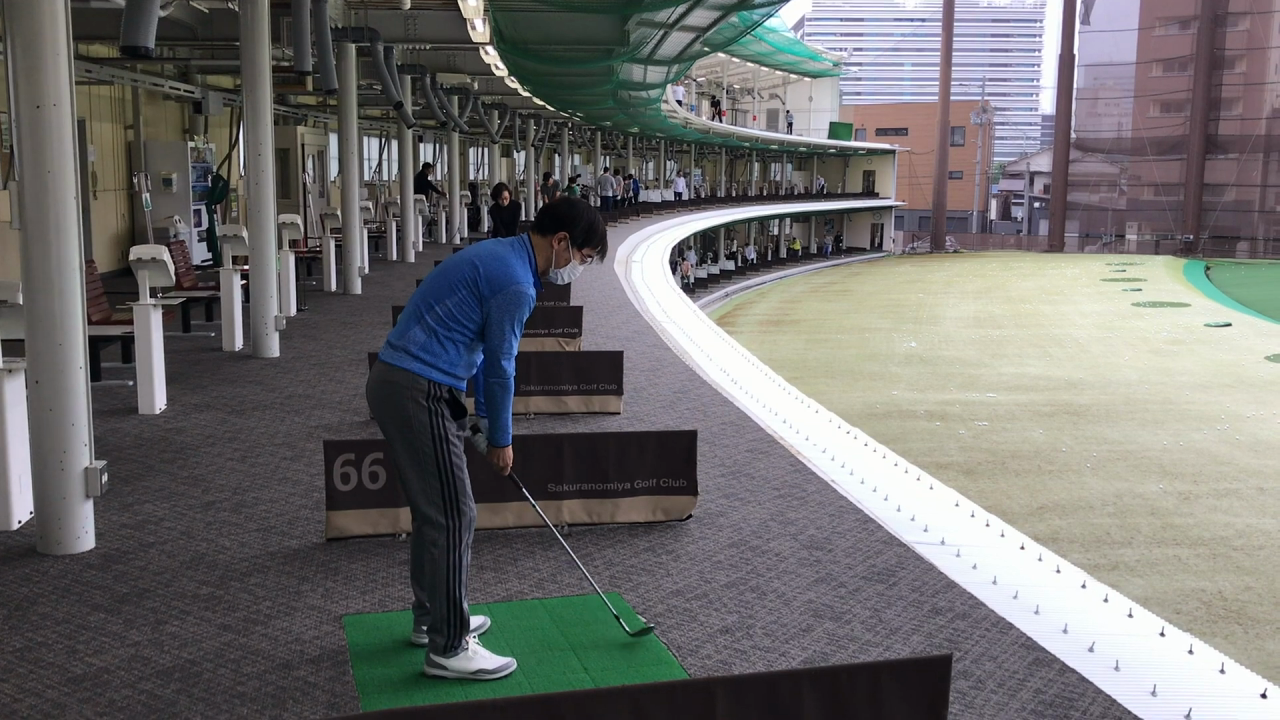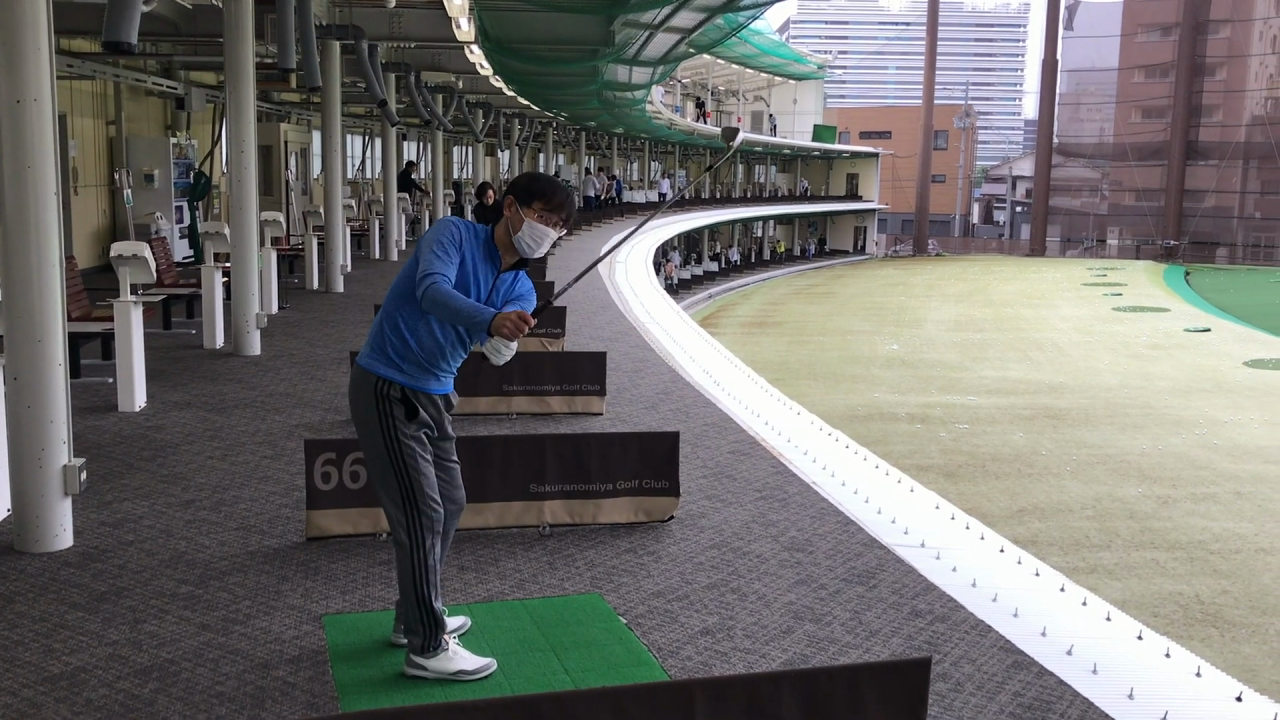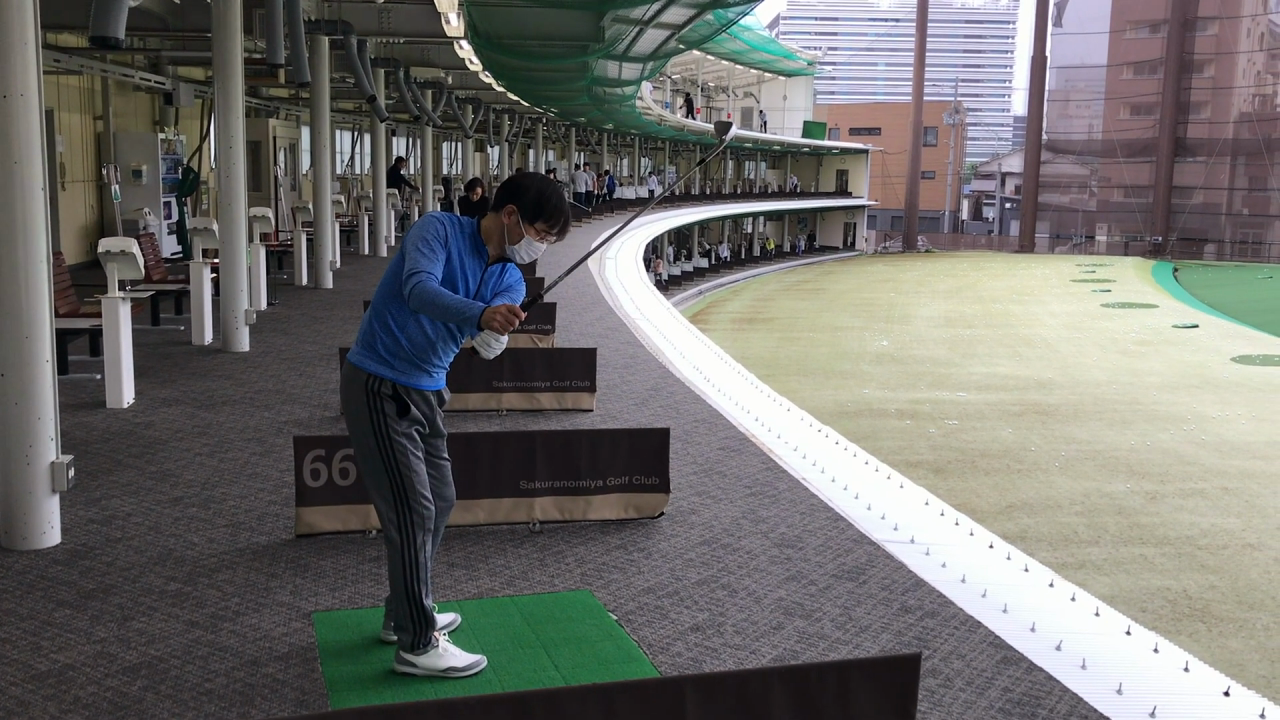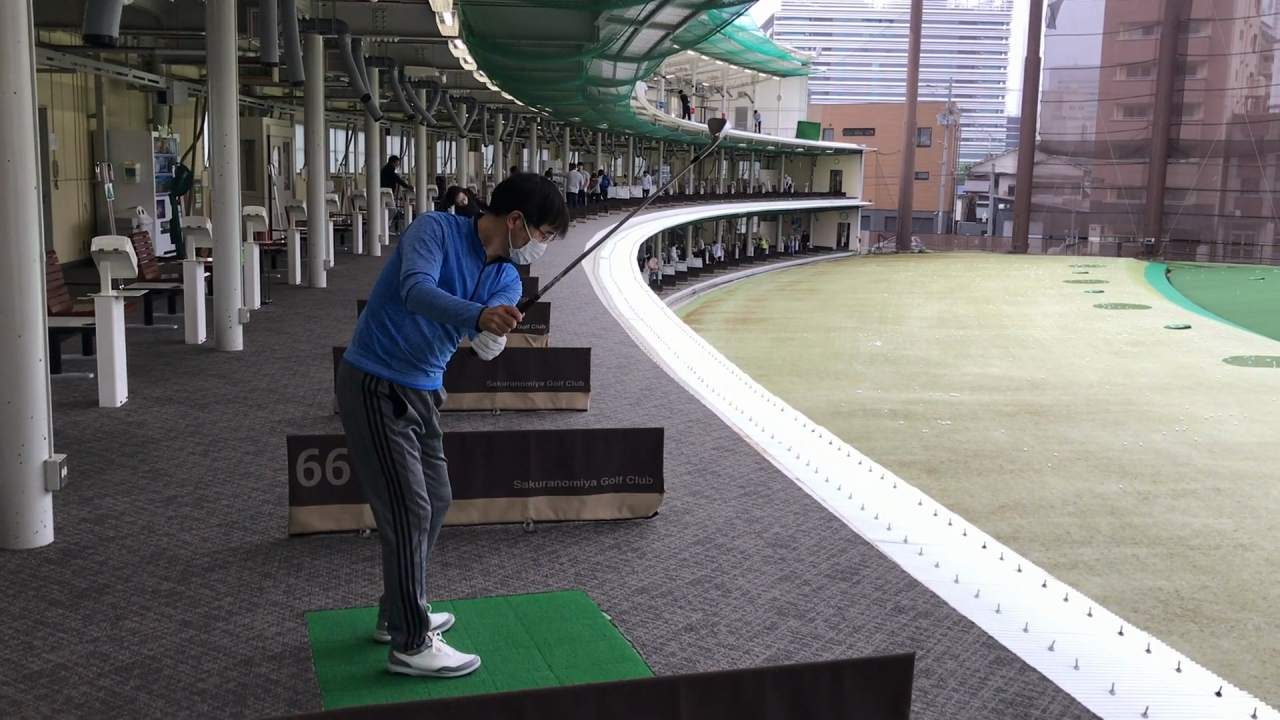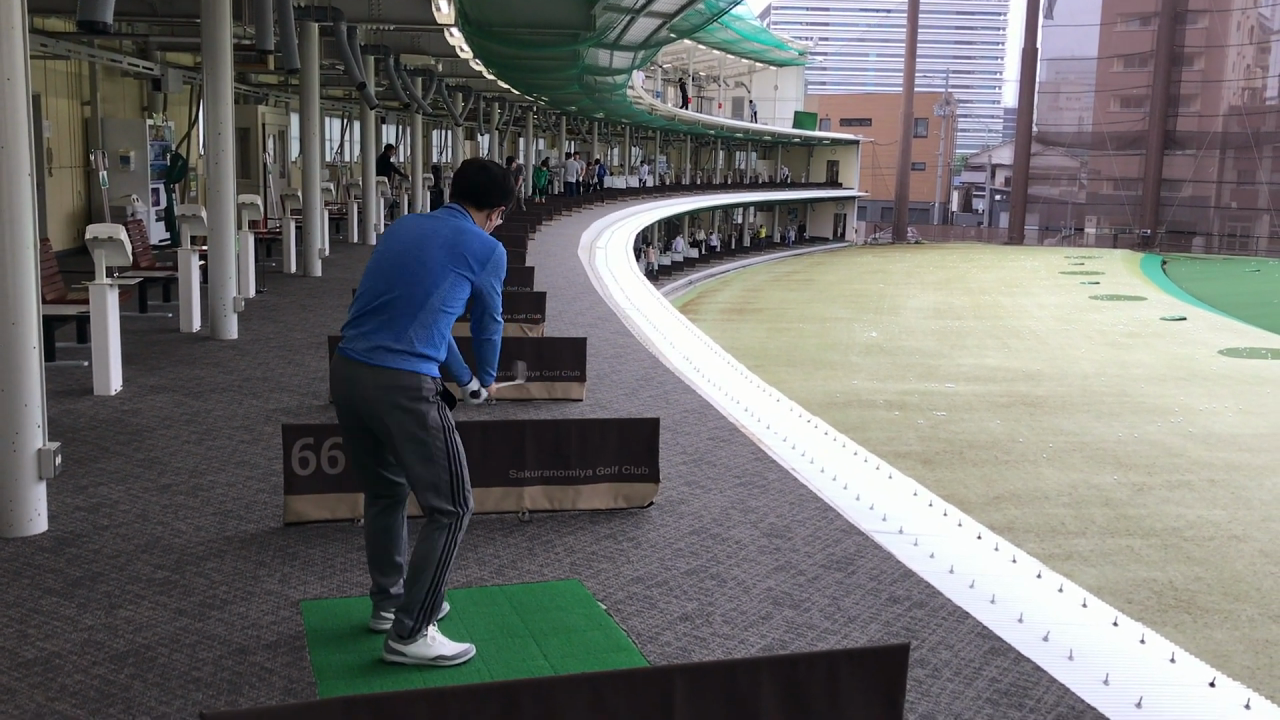
dt=1s
person 1, frame 1
left shoulder: (498, 255)
right shoulder: (515, 284)
right elbow: (499, 367)
left wrist: (486, 419)
right wrist: (502, 439)
left hip: (395, 382)
right hip: (419, 393)
left knee: (433, 510)
right knee: (453, 516)
left ankle: (433, 616)
right ankle: (447, 647)
person 1, frame 2
left shoulder: (522, 289)
right shoulder: (453, 234)
left elbow: (498, 336)
right elbow: (432, 291)
left wrist: (505, 337)
right wrist: (491, 319)
left hip: (434, 393)
right hip: (386, 389)
left knee: (448, 504)
right knee: (420, 514)
left ankle: (416, 616)
right ankle: (426, 648)
person 1, frame 3
left shoulder: (510, 281)
right shoulder: (439, 229)
left elbow: (491, 328)
right elbow: (419, 289)
left wrist: (494, 332)
right wrist: (482, 313)
left hip: (427, 390)
right hip: (379, 386)
left knee: (438, 502)
right knee: (413, 511)
left ankle: (406, 613)
right ankle: (417, 644)
person 1, frame 4
left shoulder: (507, 279)
right shoulder: (434, 229)
left elbow: (486, 328)
right elbow: (416, 289)
left wrist: (492, 335)
right wrist: (479, 315)
left hip: (422, 391)
right hip: (374, 385)
left knee: (434, 501)
right knee: (408, 511)
left ankle: (398, 613)
right ankle: (410, 644)
person 1, frame 5
left shoulder: (401, 227)
right shoulder: (489, 252)
right elbow: (488, 328)
left wrist: (460, 376)
right wrist: (484, 379)
left hip: (348, 372)
right hip: (404, 386)
left knee: (384, 492)
right knee: (449, 508)
left ankle: (388, 601)
right ankle: (408, 633)
